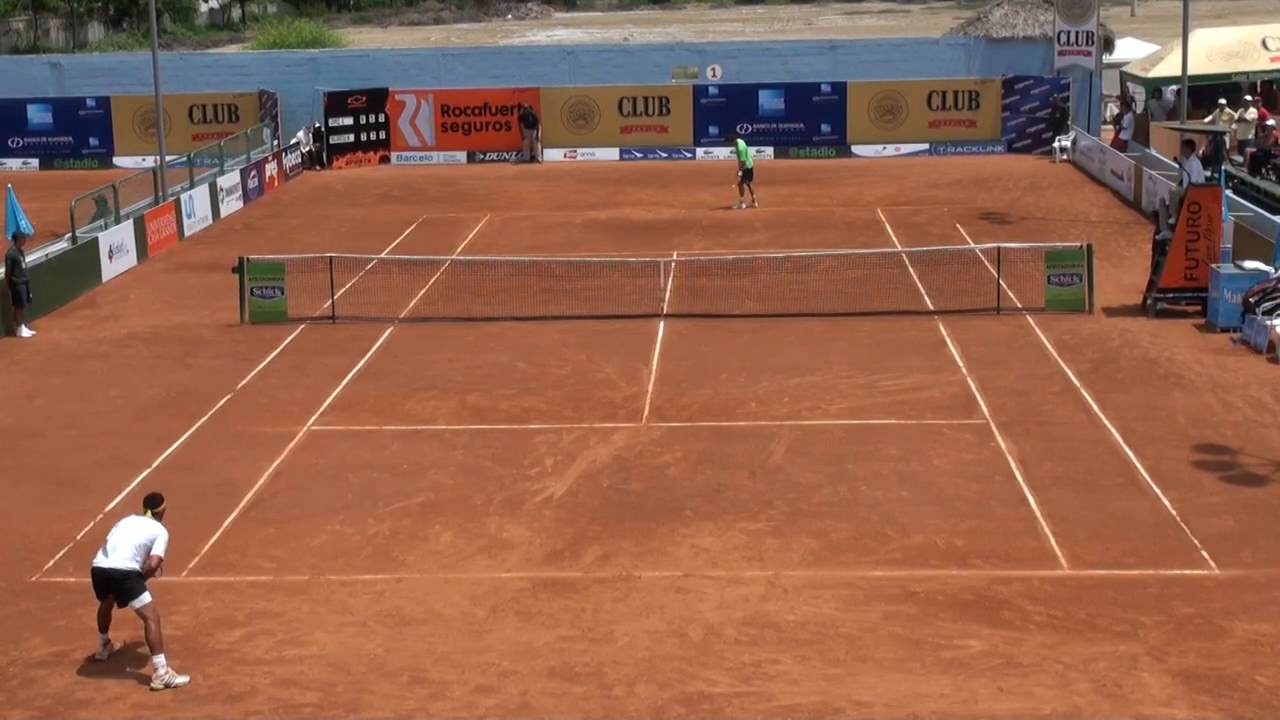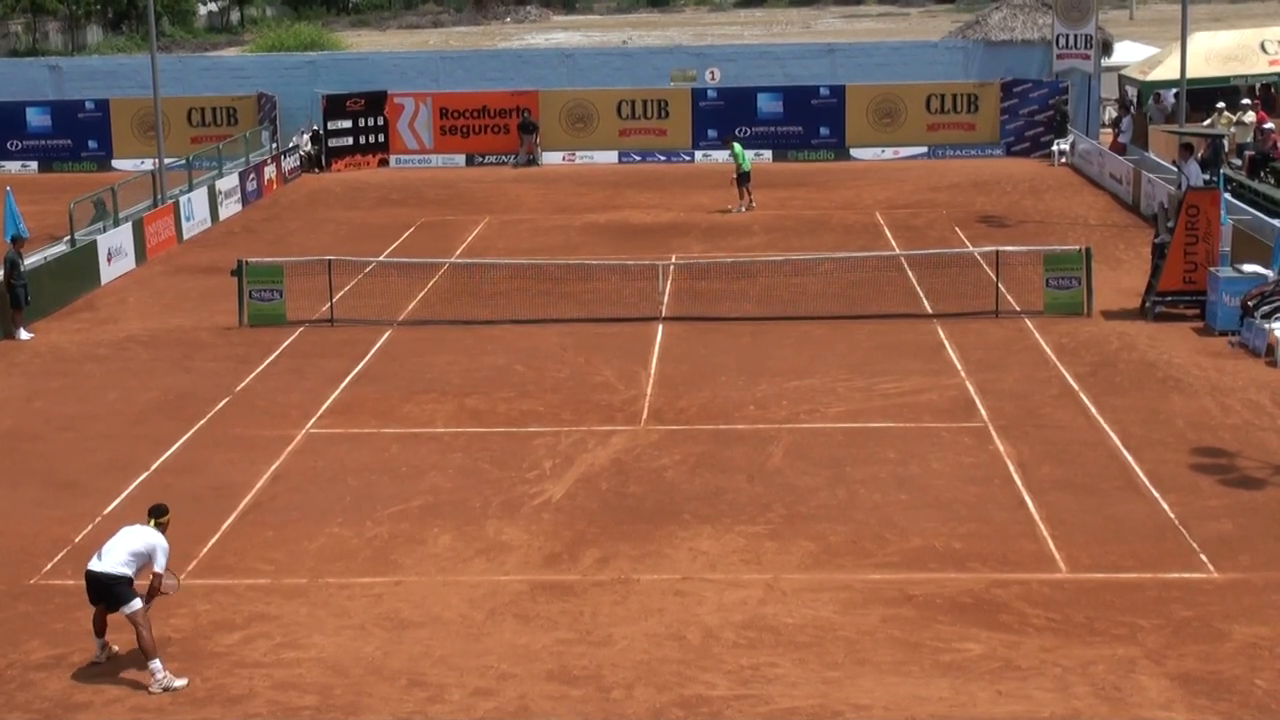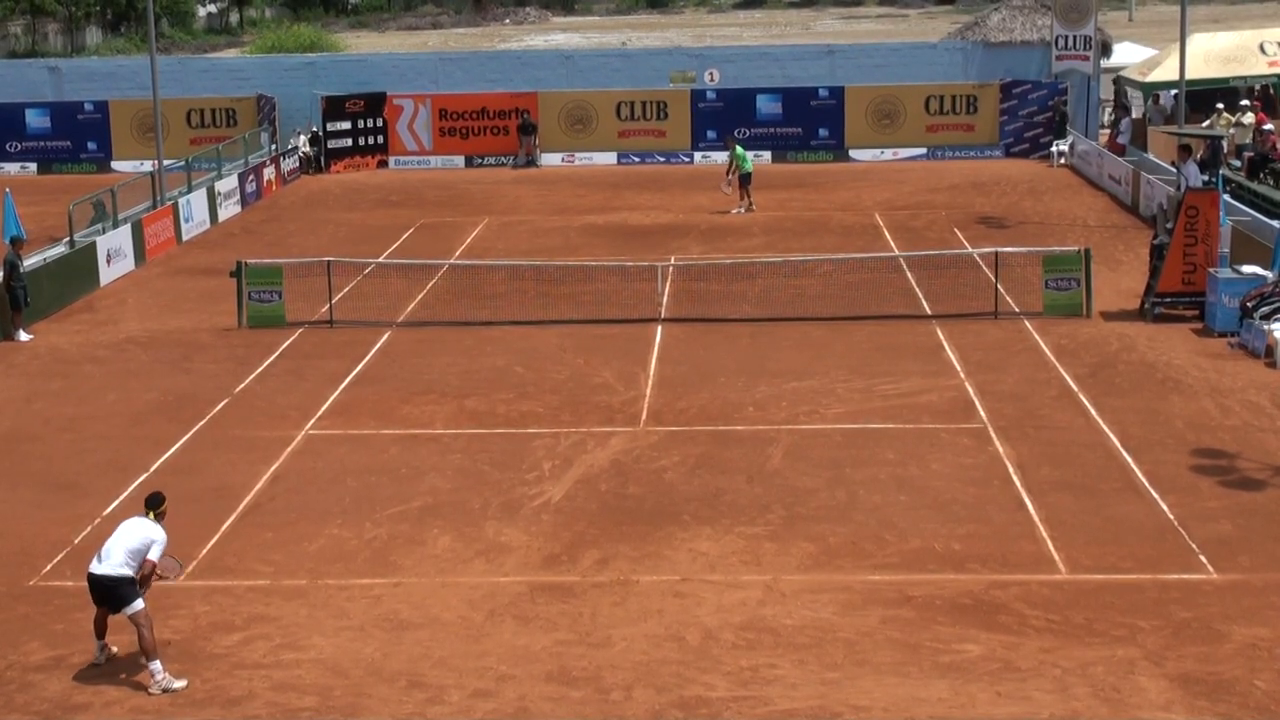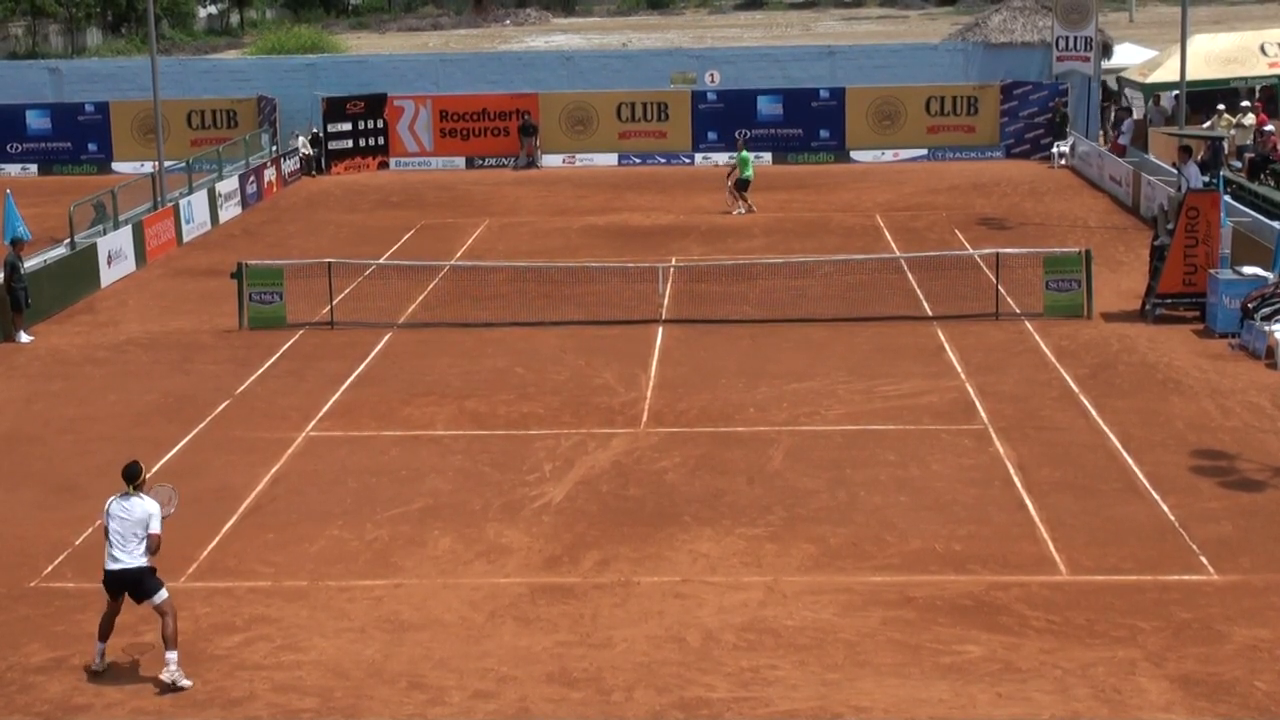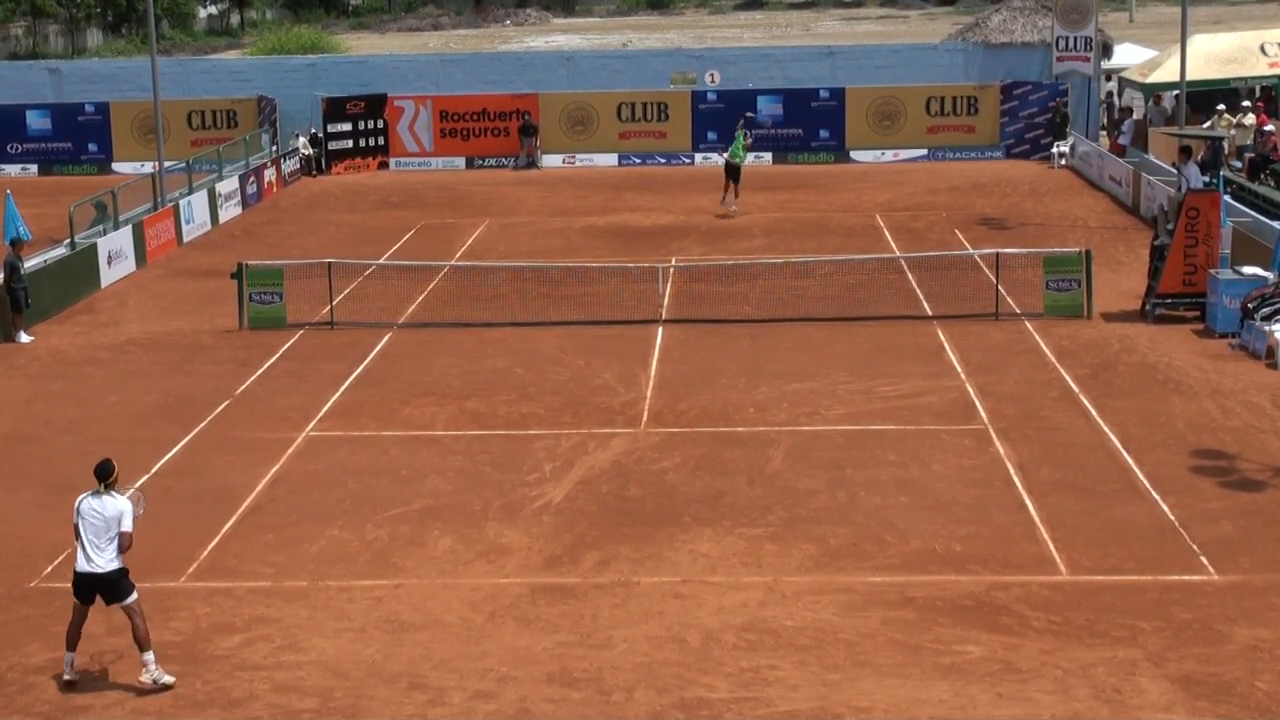
dt=1s
person 1, frame 1
left shoulder: (126, 520)
right shoulder: (160, 530)
right elbow: (153, 564)
right wrist: (142, 579)
left hip: (98, 567)
right hip: (123, 571)
left knee: (106, 603)
right knee: (151, 617)
left ankle: (104, 647)
right ankle: (161, 674)
person 1, frame 2
left shoulder: (130, 529)
right shoulder: (160, 542)
right elbow: (156, 582)
left wrist: (136, 597)
right wrist: (146, 603)
left hip: (92, 571)
right hip: (113, 576)
left knee: (101, 609)
right knee: (142, 624)
left ankle: (102, 651)
right ankle: (159, 678)
person 1, frame 3
left shoulder: (130, 522)
right shoulder: (159, 534)
right elbow: (147, 571)
left wrist: (136, 583)
right wrist: (141, 589)
left hip: (94, 573)
right hip: (115, 578)
left knee: (103, 610)
right knee: (144, 623)
left ankle: (101, 652)
right ankle: (159, 679)
person 1, frame 4
left shoulder: (111, 503)
right shoulder: (151, 506)
left elbow: (108, 535)
right elbow: (153, 547)
right wrist: (154, 548)
left hip: (112, 570)
right hip: (138, 570)
left knee: (112, 611)
right knee: (168, 613)
left ankle: (99, 660)
right ankle: (171, 670)
person 1, frame 5
left shoulder: (81, 501)
right shoulder: (123, 504)
left elbow: (78, 535)
right elbow: (125, 544)
right wrist: (127, 542)
left hip: (83, 572)
right hip: (111, 572)
left knee: (77, 619)
right knee: (136, 616)
left ankle: (69, 670)
right ankle: (150, 670)
